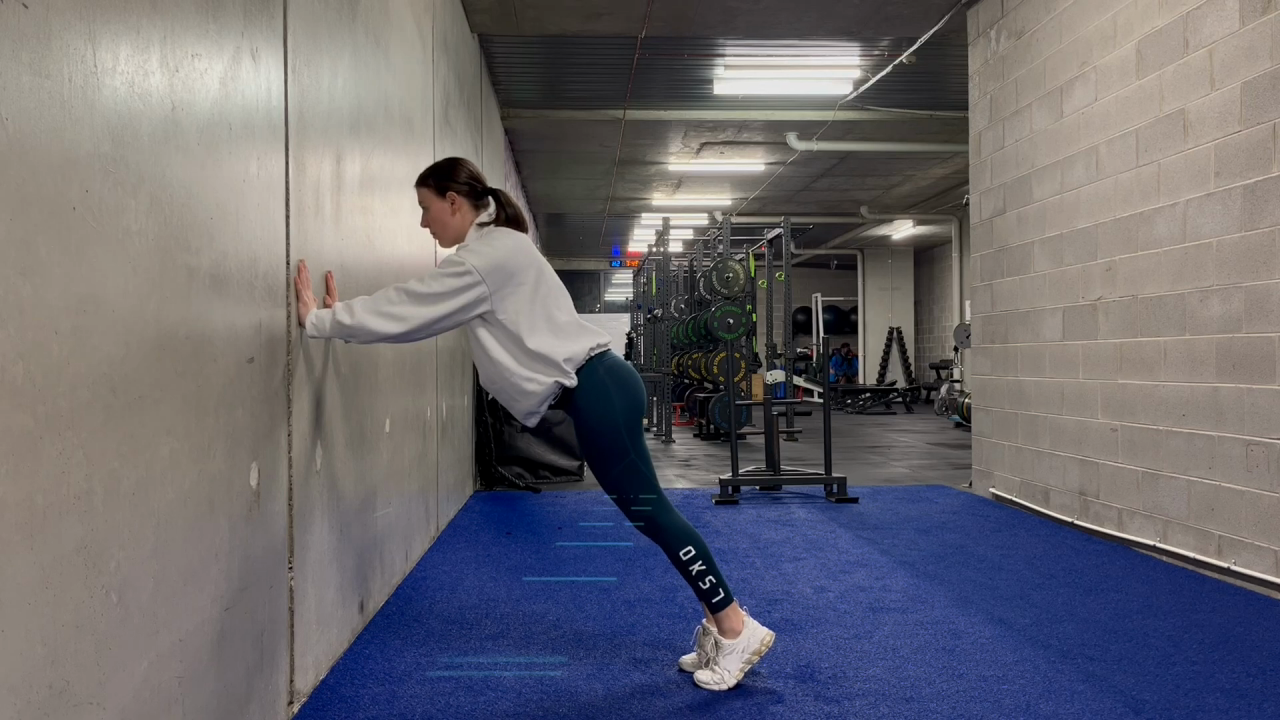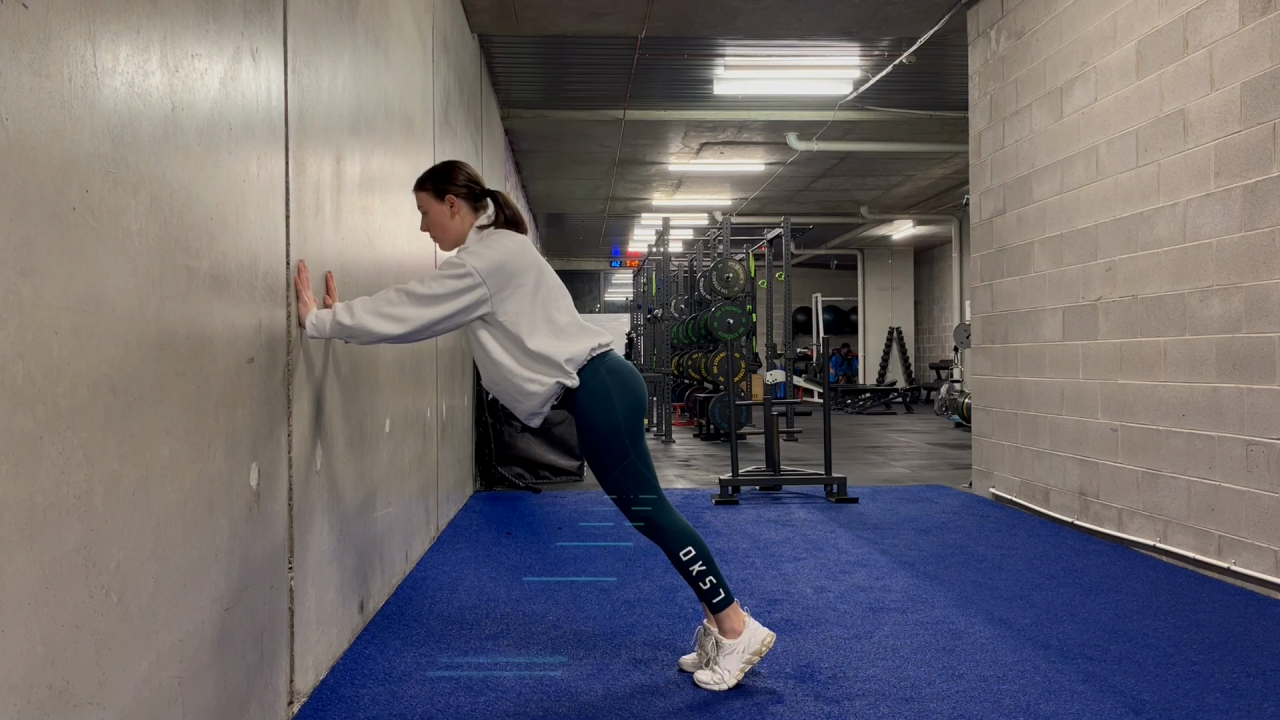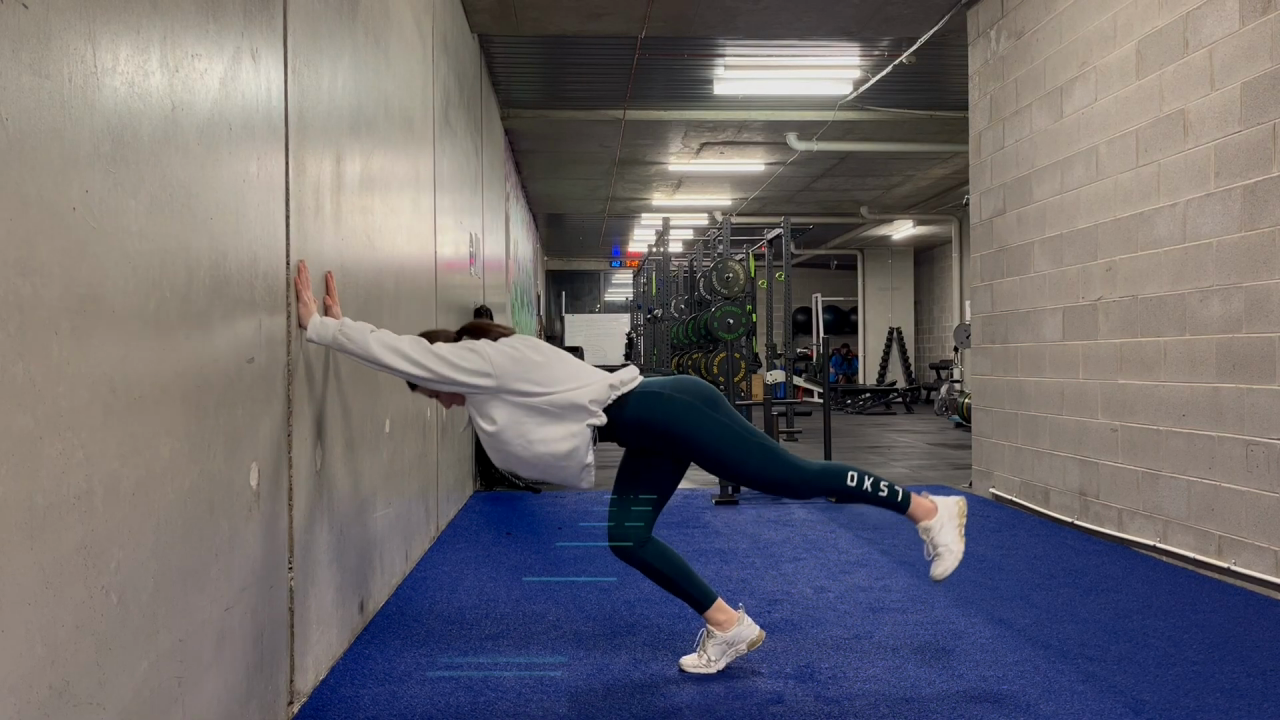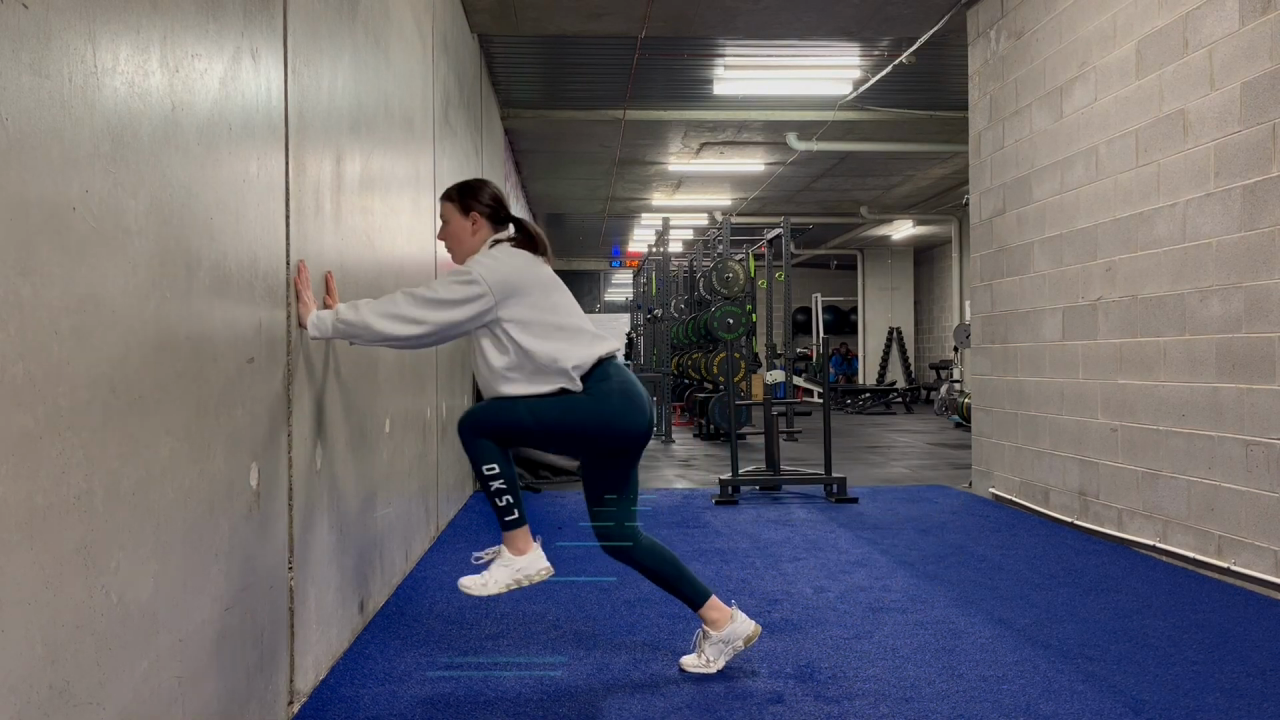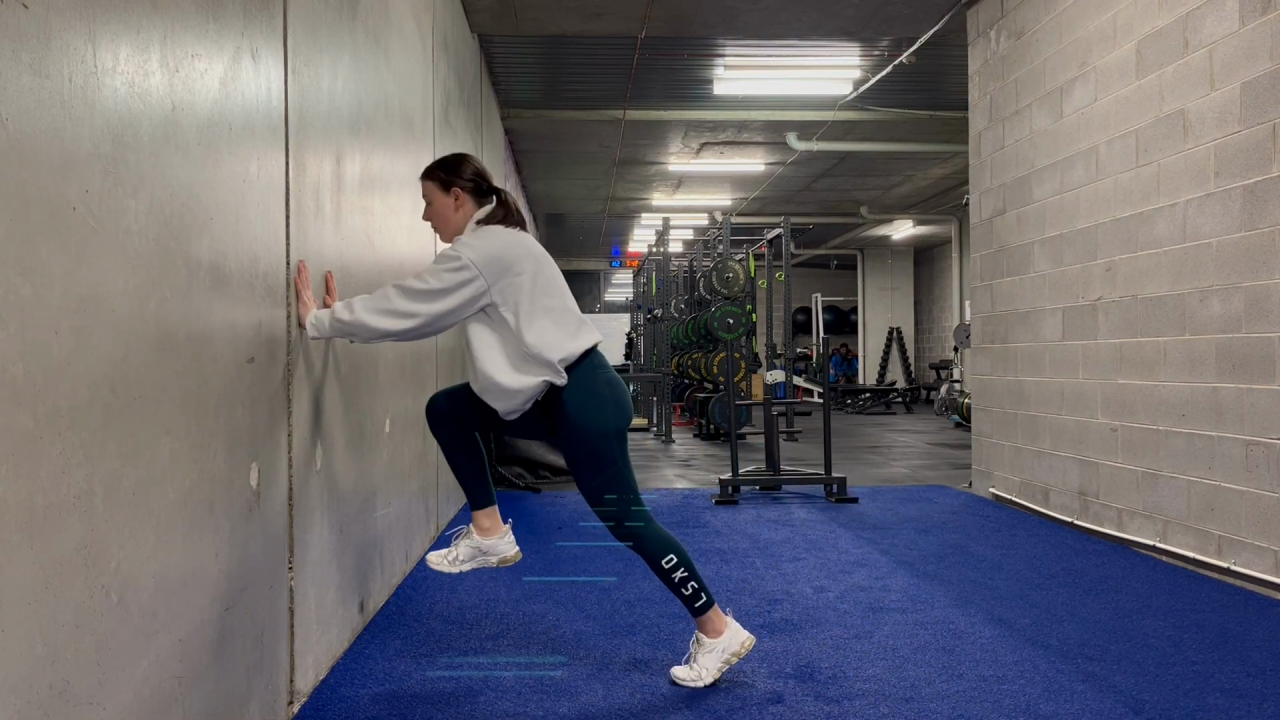
dt=1s
person 1, frame 1
left shoulder: (489, 256)
right shoulder: (494, 252)
left elbow: (409, 309)
right elbow: (417, 310)
left wrist: (320, 320)
right wrist: (346, 315)
left hip: (596, 390)
right hip: (597, 388)
left knee: (647, 510)
right knee: (645, 510)
left ankle: (737, 628)
right ankle: (721, 625)
person 1, frame 2
left shoulder: (487, 258)
right shoulder: (493, 253)
left elbow: (408, 311)
right elbow: (416, 312)
left wrist: (319, 320)
right wrist: (343, 315)
left hip: (598, 389)
right hip: (598, 388)
left knee: (648, 511)
right knee: (645, 511)
left ankle: (738, 631)
right ankle: (720, 625)
person 1, frame 3
left shoulder: (486, 362)
right shoulder: (488, 368)
left elbow: (403, 350)
right elbow: (408, 355)
left wrist: (321, 325)
right wrist: (337, 326)
left hip: (667, 413)
right hip: (654, 430)
left knee: (792, 478)
right knee: (628, 536)
left ankle: (930, 509)
right ankle: (728, 625)
person 1, frame 4
left shoulder: (493, 272)
right shoulder: (503, 267)
left elbow: (412, 316)
right elbow: (425, 321)
left wrist: (322, 322)
right wrist: (347, 319)
left hip: (608, 403)
right hip: (613, 405)
left knee: (477, 425)
right knee: (617, 536)
left ankle: (521, 551)
right ankle: (724, 621)
person 1, frame 5
left shoulder: (483, 251)
right shoulder: (495, 245)
left elbow: (407, 307)
right elbow: (416, 306)
left wrist: (321, 320)
right wrist: (344, 314)
left hip: (584, 397)
right hip: (556, 394)
left knee: (625, 520)
right knee: (446, 411)
left ankle: (719, 632)
right ankle: (490, 534)
